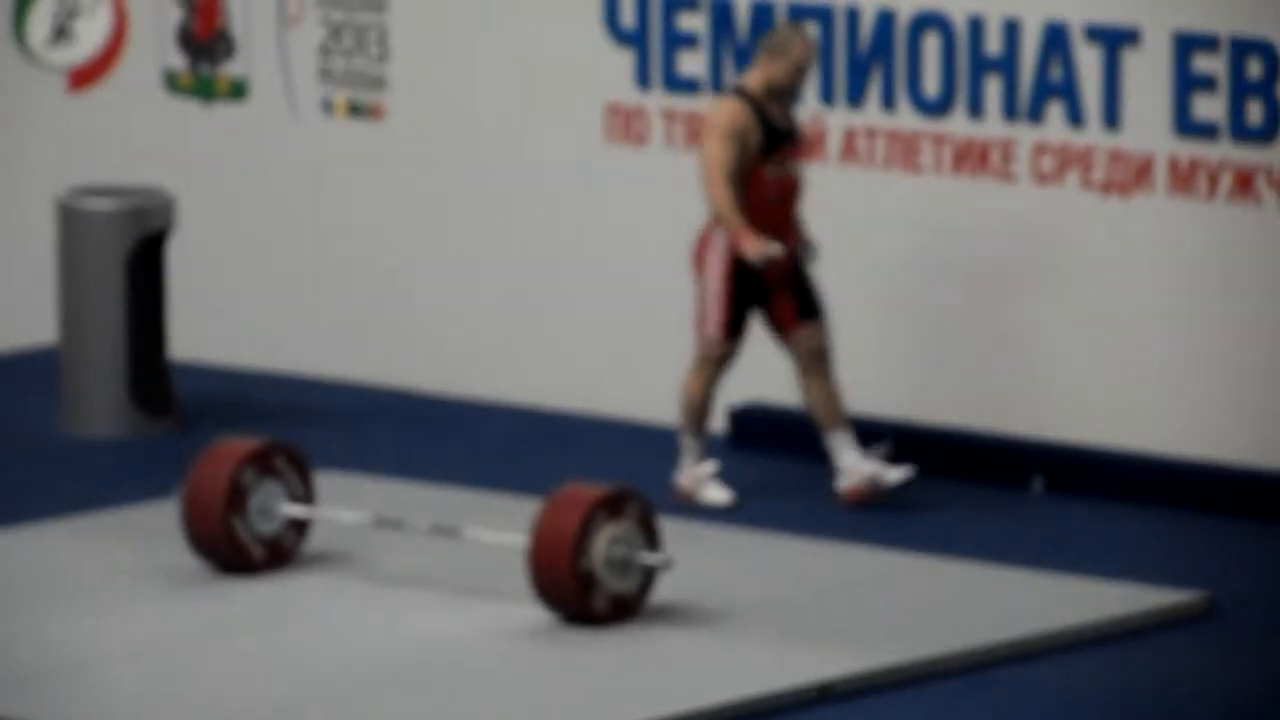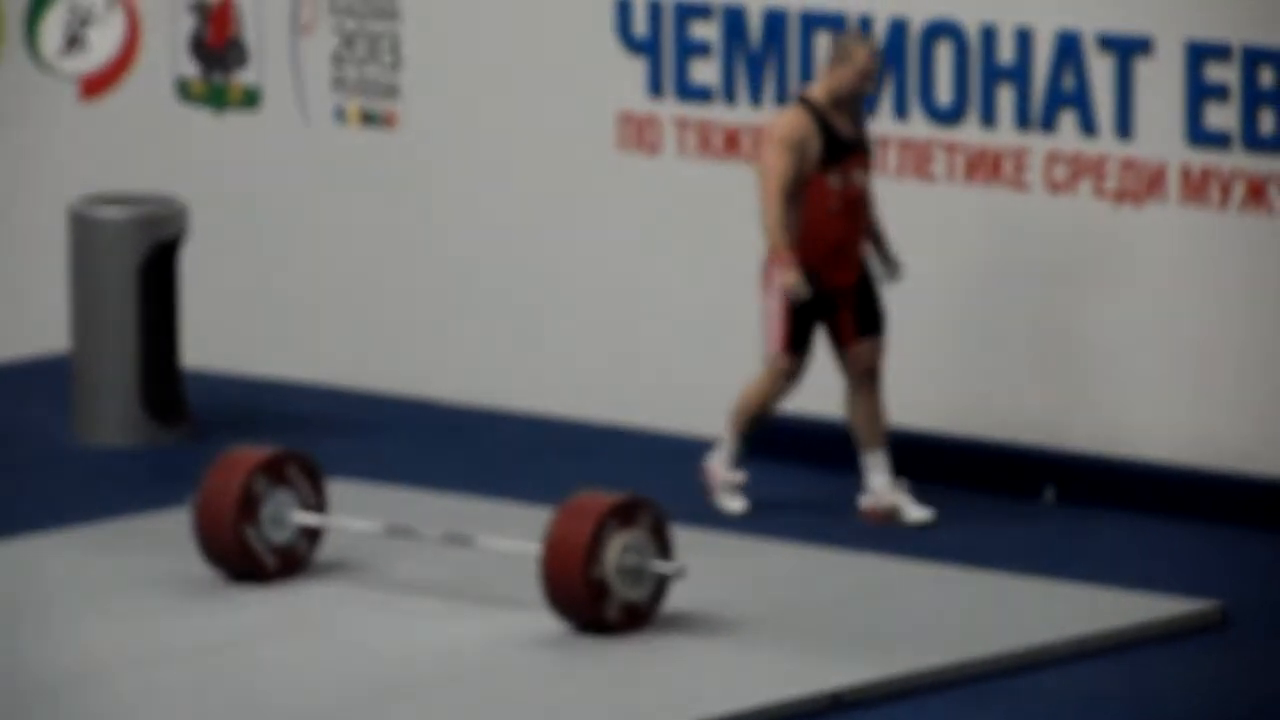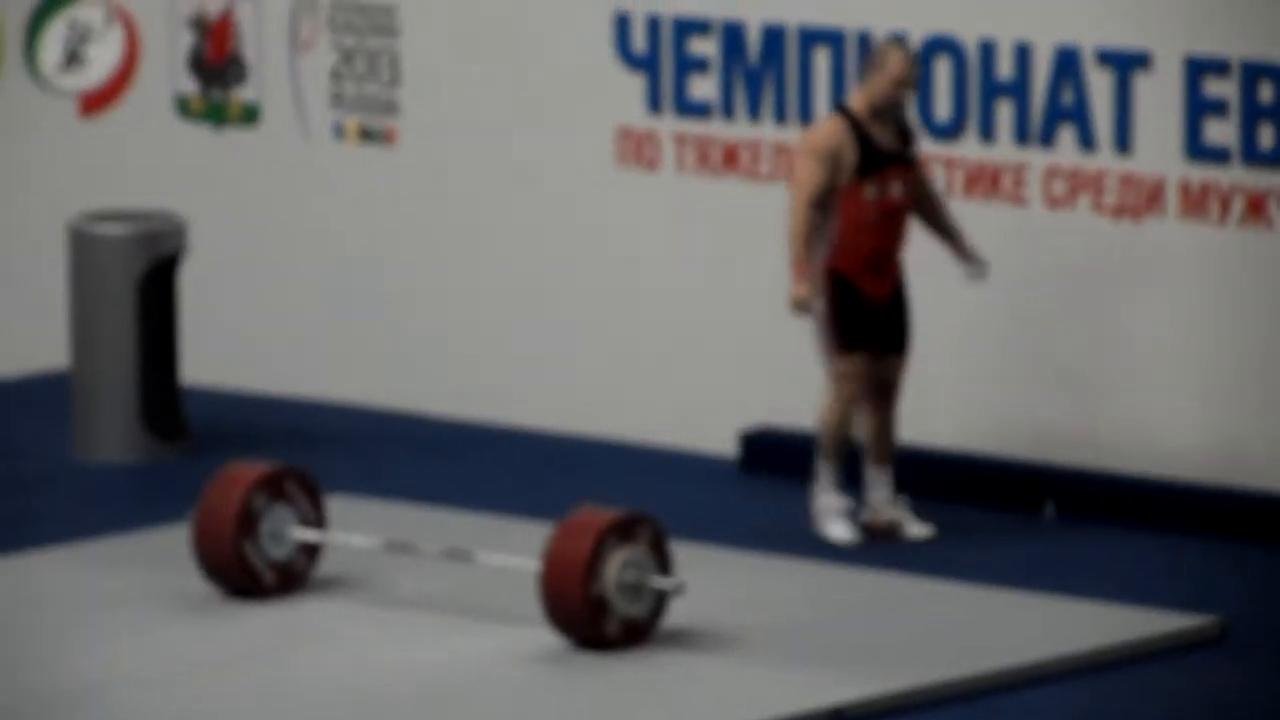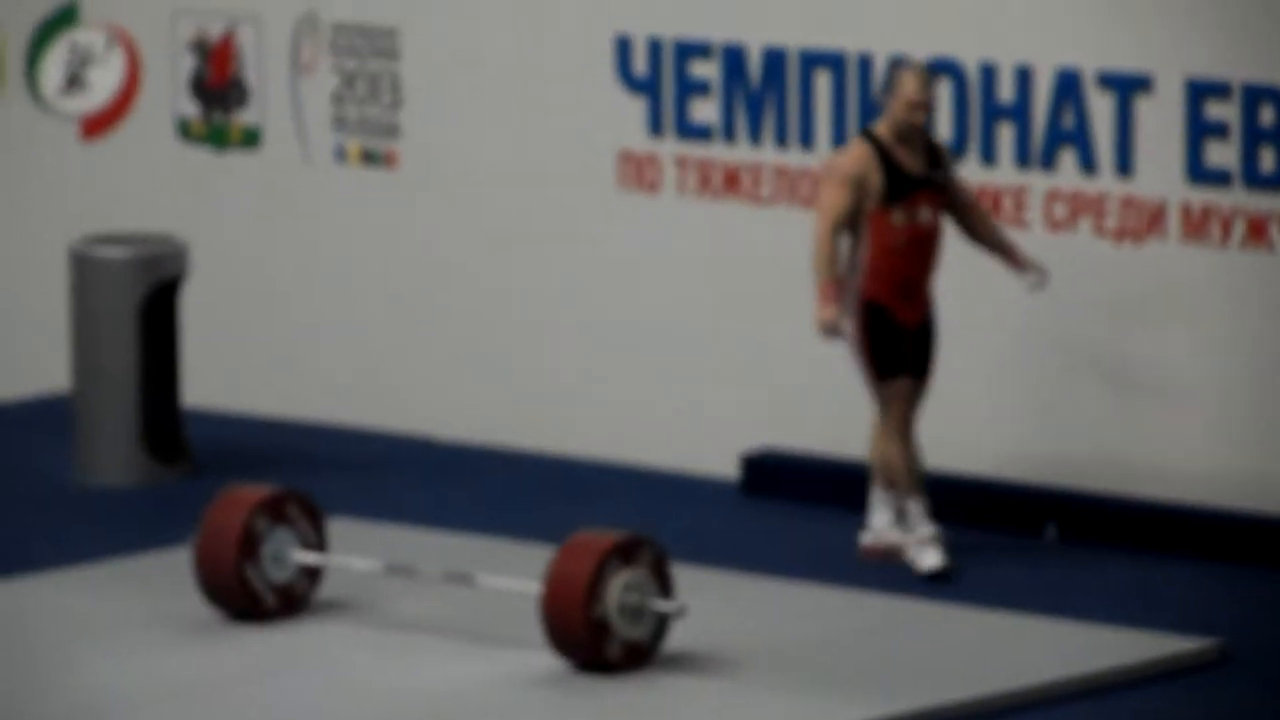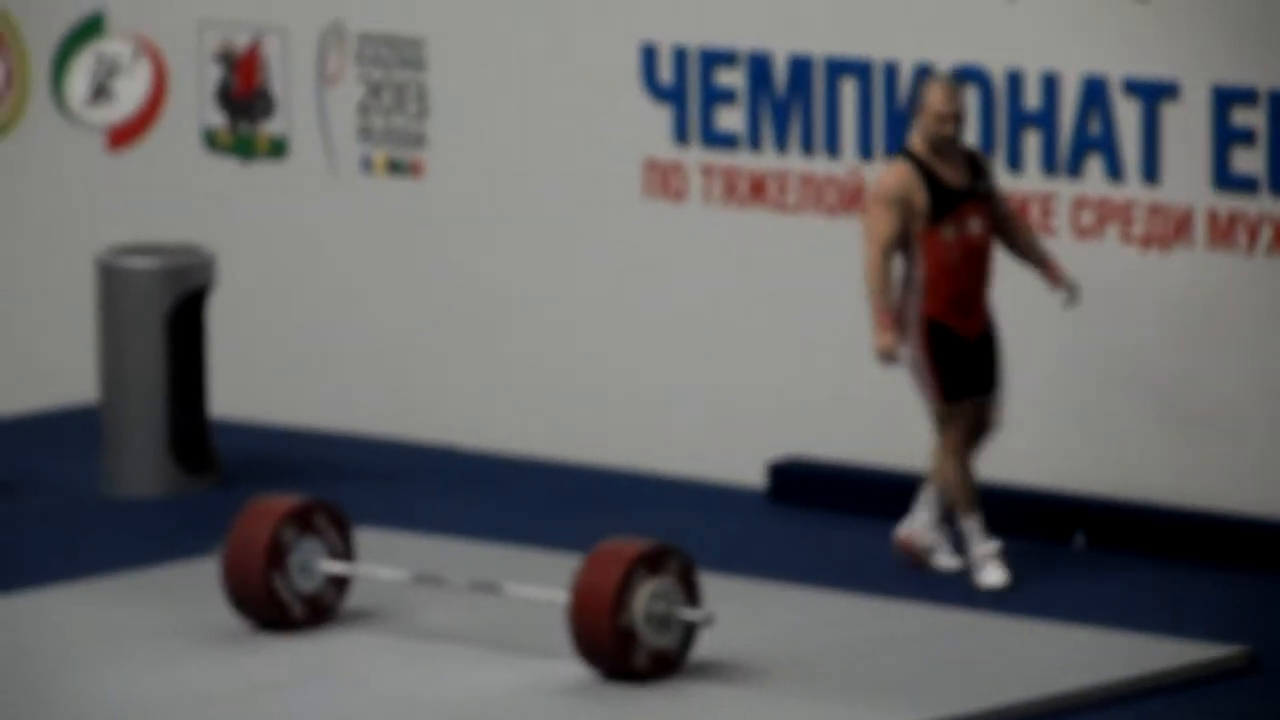
dt=0.2s
person 1, frame 1
left shoulder: (783, 106)
right shoulder: (730, 113)
right elbow: (716, 184)
left wrist: (793, 229)
right wrist: (747, 238)
left hip: (778, 254)
right hip: (731, 252)
left knee: (815, 356)
right knee: (713, 358)
left ankle: (855, 471)
right ankle: (691, 469)
person 1, frame 2
left shoulder: (854, 119)
right shoulder: (794, 124)
right elbow: (774, 198)
left wrist: (883, 248)
right wrist: (785, 265)
left hip: (849, 267)
right hip: (802, 269)
left knee: (867, 371)
right knee: (780, 374)
left ankle: (881, 489)
right ankle: (724, 463)
person 1, frame 3
left shoulder: (901, 131)
right shoulder: (832, 134)
left elbow: (921, 196)
right elbow: (802, 206)
left wrist: (960, 248)
right wrist: (800, 276)
left hip: (886, 276)
right hip: (837, 275)
left knee: (885, 388)
right knee: (850, 383)
left ankle: (881, 505)
right ankle: (827, 496)
person 1, frame 4
left shoulder: (934, 155)
right shoulder: (858, 159)
left elbow: (968, 213)
right elbow: (827, 230)
left wrist: (1016, 258)
right wrist: (826, 298)
left hip: (915, 301)
right hip: (869, 302)
left knee: (900, 414)
right knee: (896, 411)
left ankle: (882, 526)
right ankle: (923, 530)
person 1, frame 5
left shoulder: (974, 162)
right shoulder: (899, 179)
left elbow: (1006, 223)
right elbow: (878, 254)
left wrist: (1051, 269)
right wrist: (883, 326)
left hip: (975, 314)
right hip: (929, 319)
left knee: (975, 426)
right knee: (954, 429)
left ankle: (918, 527)
right ankle: (979, 547)
